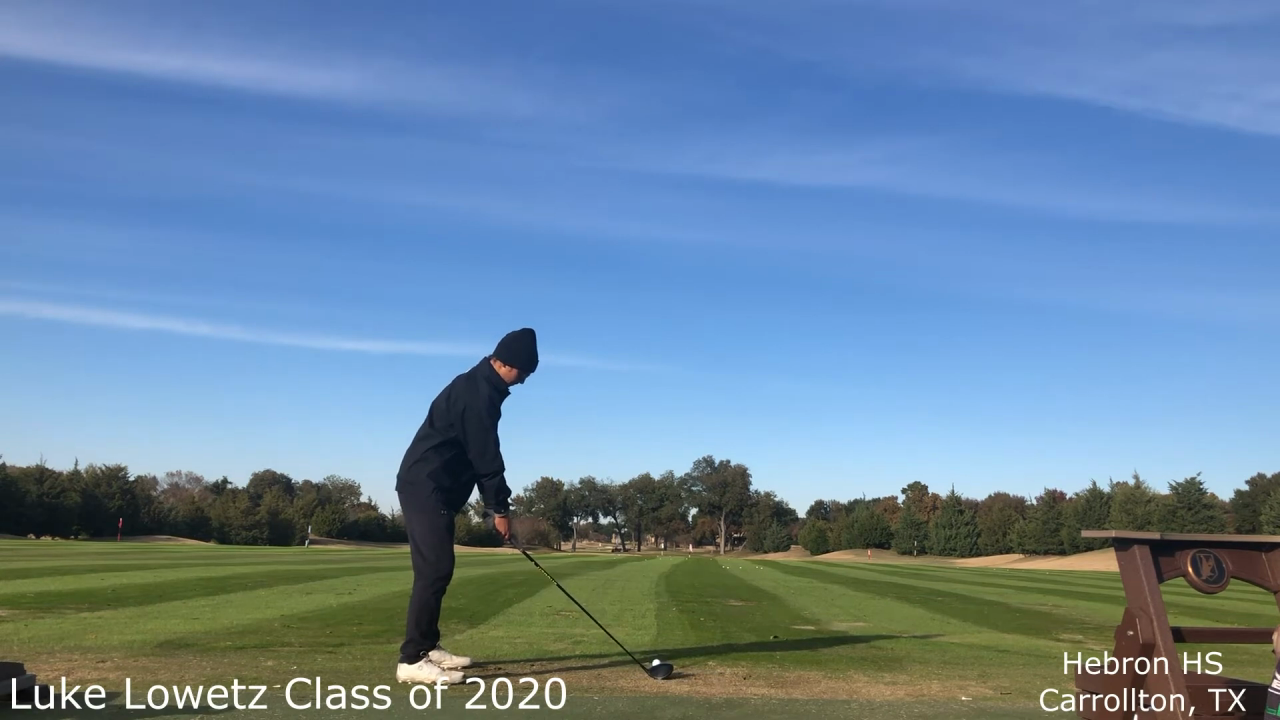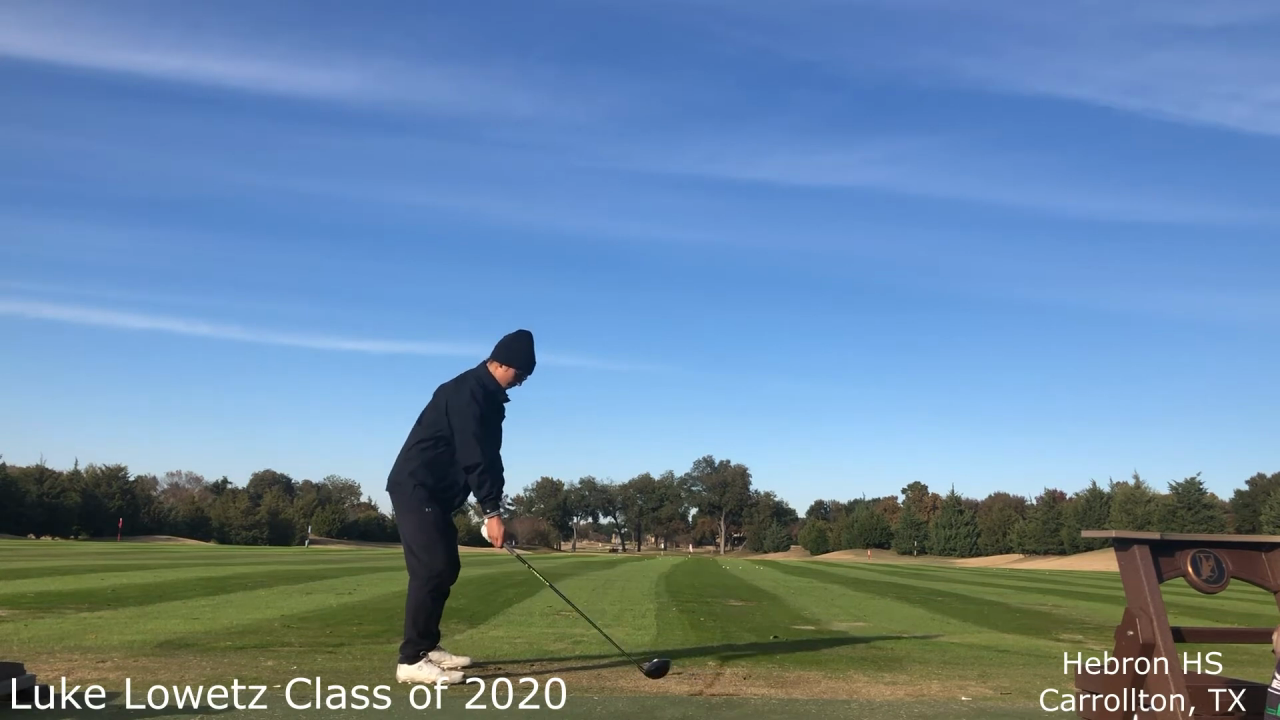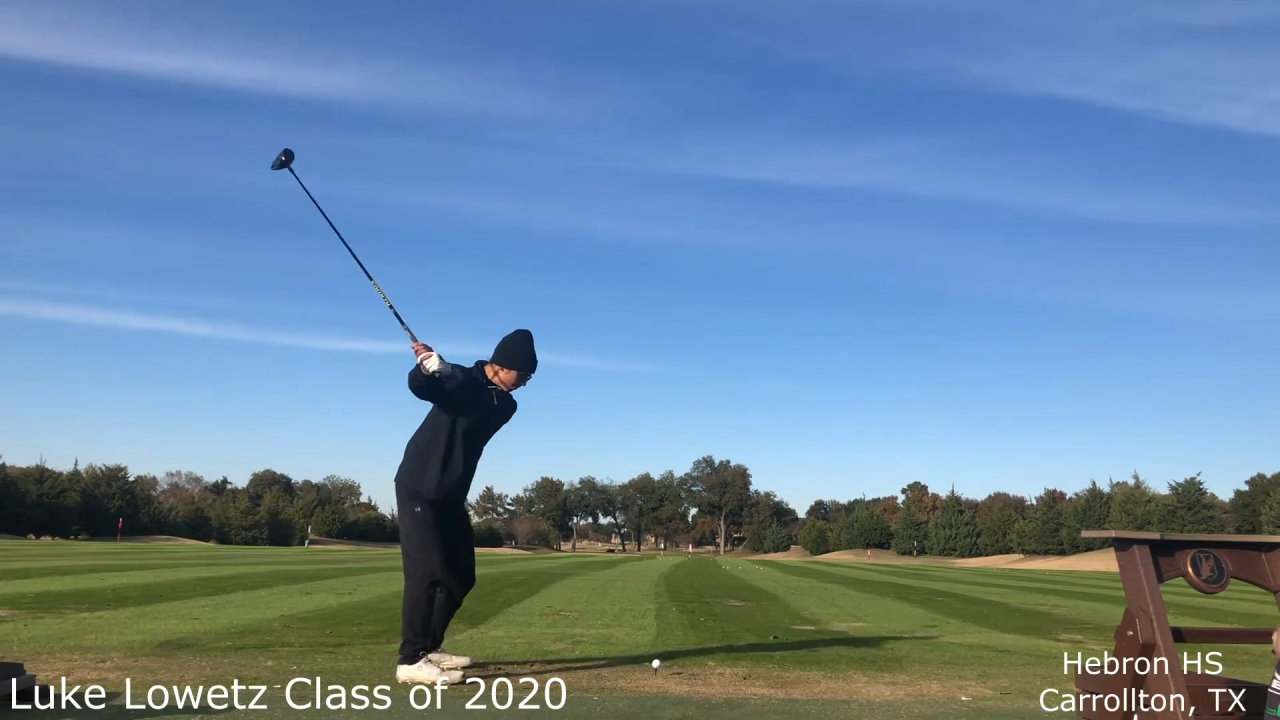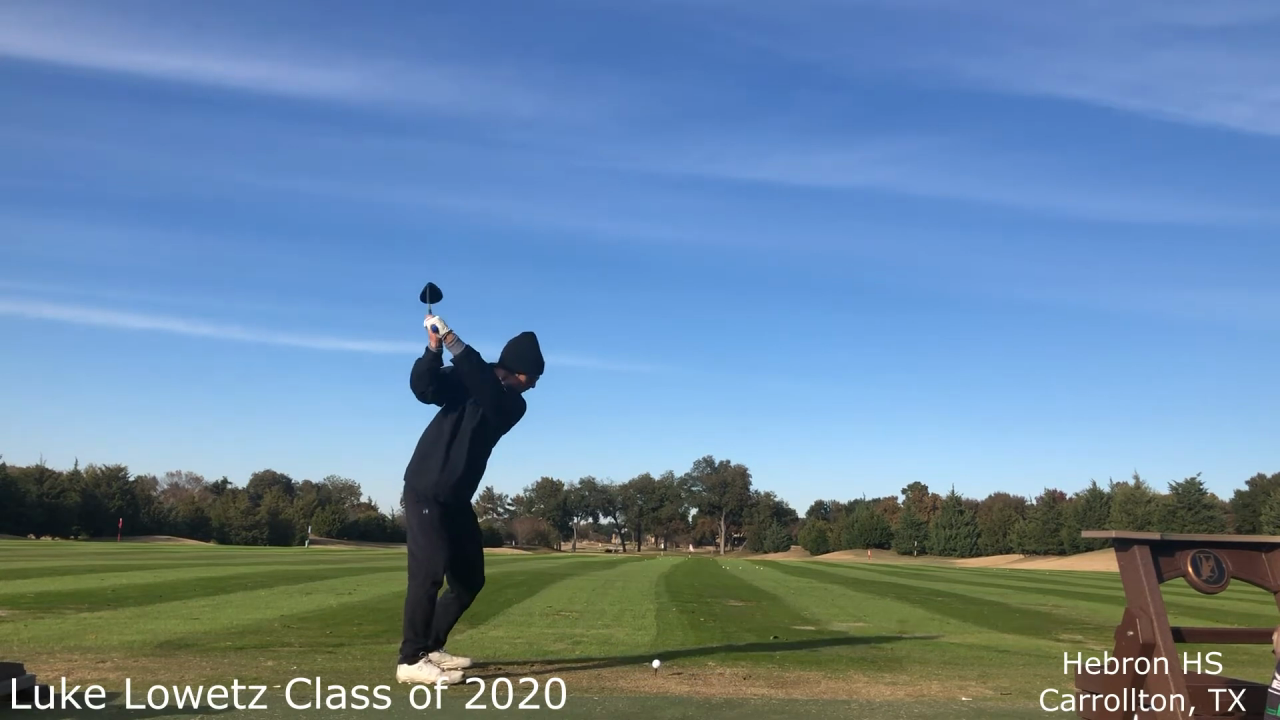
dt=0.4s
person 1, frame 1
left shoulder: (478, 387)
right shoulder: (478, 394)
left elbow: (478, 456)
right elbow: (485, 457)
left wrist: (492, 504)
right wrist: (500, 508)
left hip: (431, 487)
right hip: (427, 488)
left knee: (438, 569)
right knee: (434, 569)
left ankle: (428, 647)
right ankle: (412, 659)
person 1, frame 2
left shoulder: (491, 400)
right shoulder: (467, 391)
left elbow: (490, 458)
right elbow: (471, 456)
left wrist: (490, 508)
right wrist: (492, 512)
left hip: (436, 492)
right hip: (415, 487)
left knee: (445, 569)
right knee: (430, 568)
left ankle: (427, 646)
right ankle: (411, 660)
person 1, frame 3
left shoulder: (504, 404)
right shoulder: (455, 375)
left elbow: (471, 396)
right elbow: (420, 384)
left wrist: (440, 367)
right wrist: (426, 365)
left hip: (451, 496)
right hip: (418, 488)
left knee: (460, 576)
right knee: (425, 570)
left ankle: (430, 647)
right ankle: (411, 660)
person 1, frame 4
left shoulder: (513, 404)
right shoulder: (462, 379)
left elbow: (485, 384)
right elbow: (423, 386)
left wrist: (450, 340)
right wrist: (434, 348)
left hip: (457, 497)
right hip: (426, 489)
left knee: (469, 578)
right knee: (430, 571)
left ankle: (430, 647)
right ankle: (411, 660)
